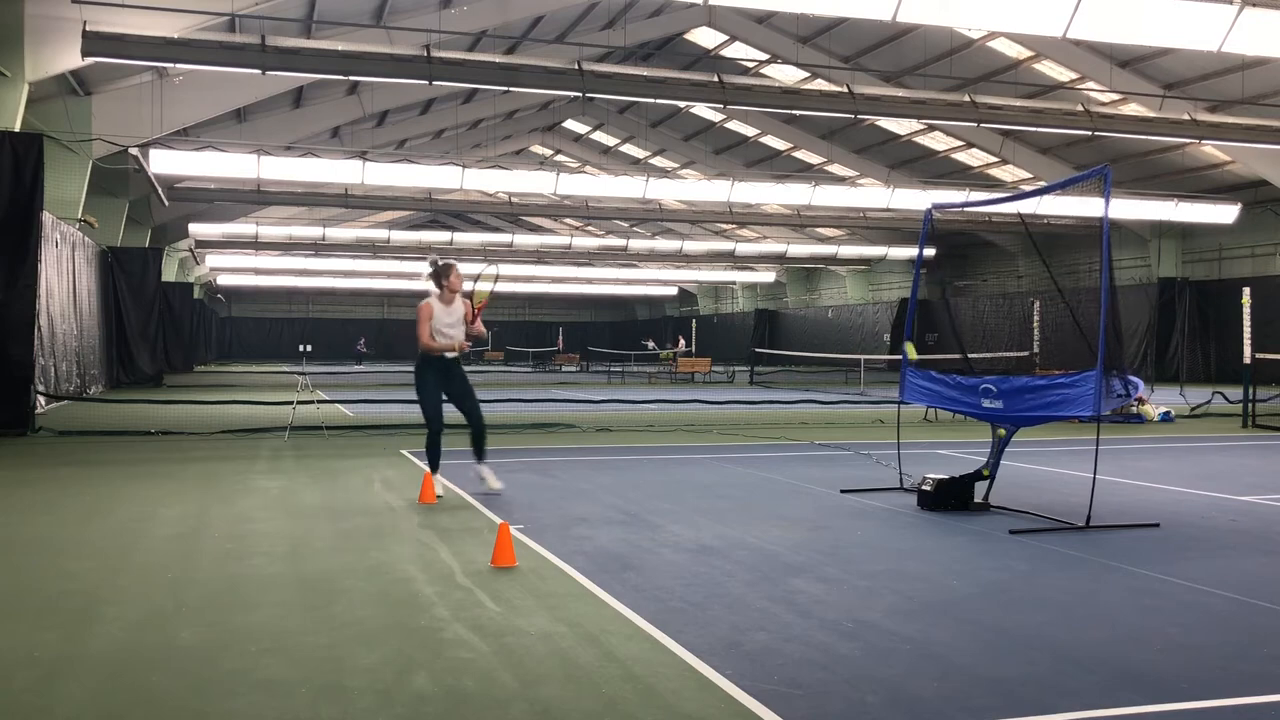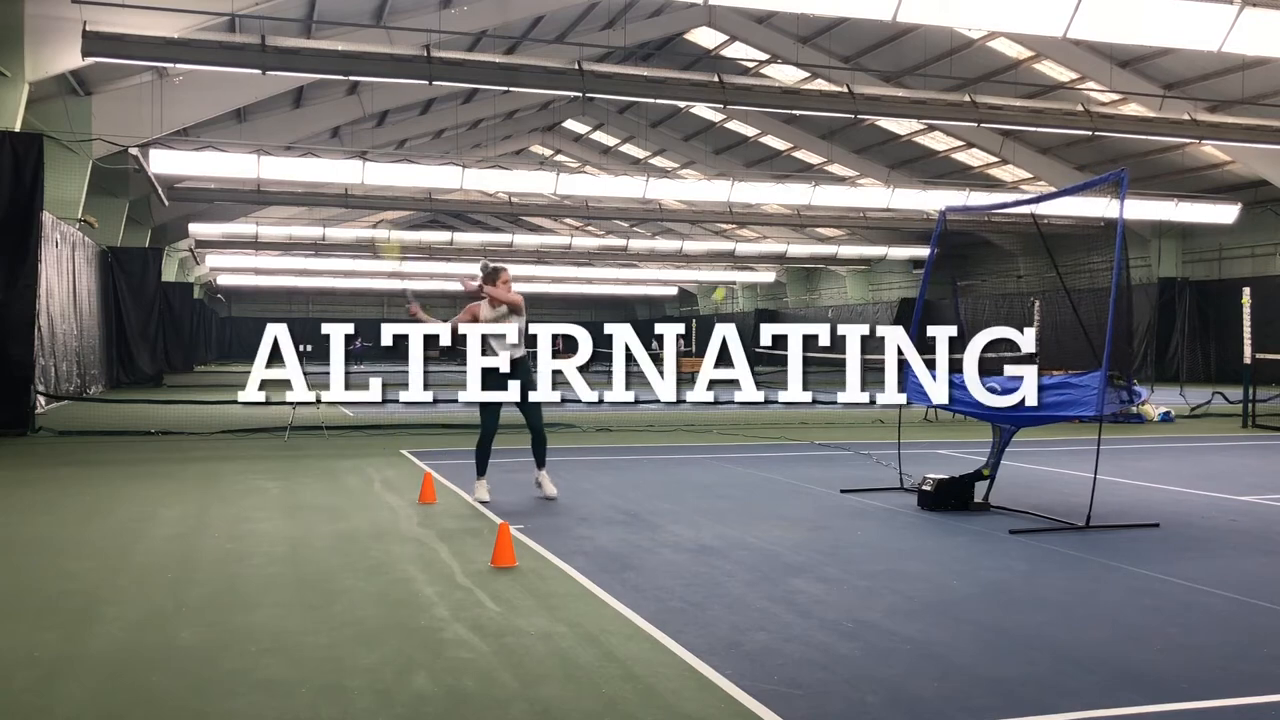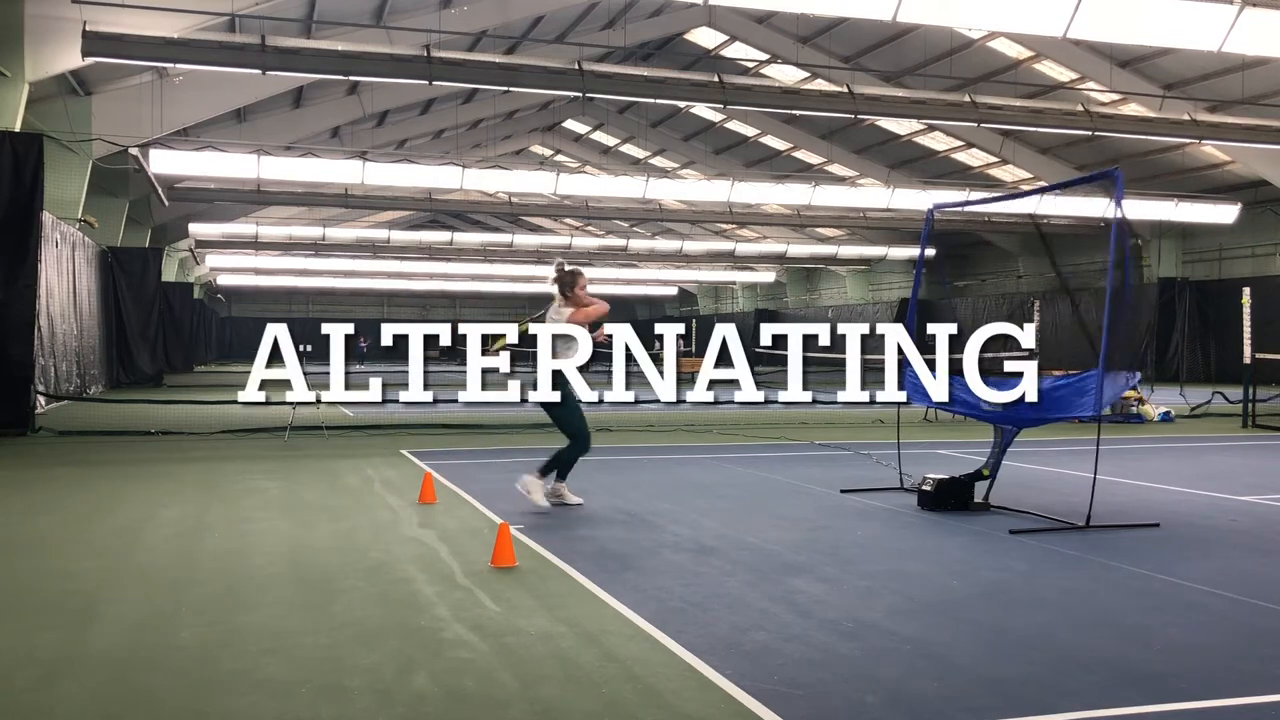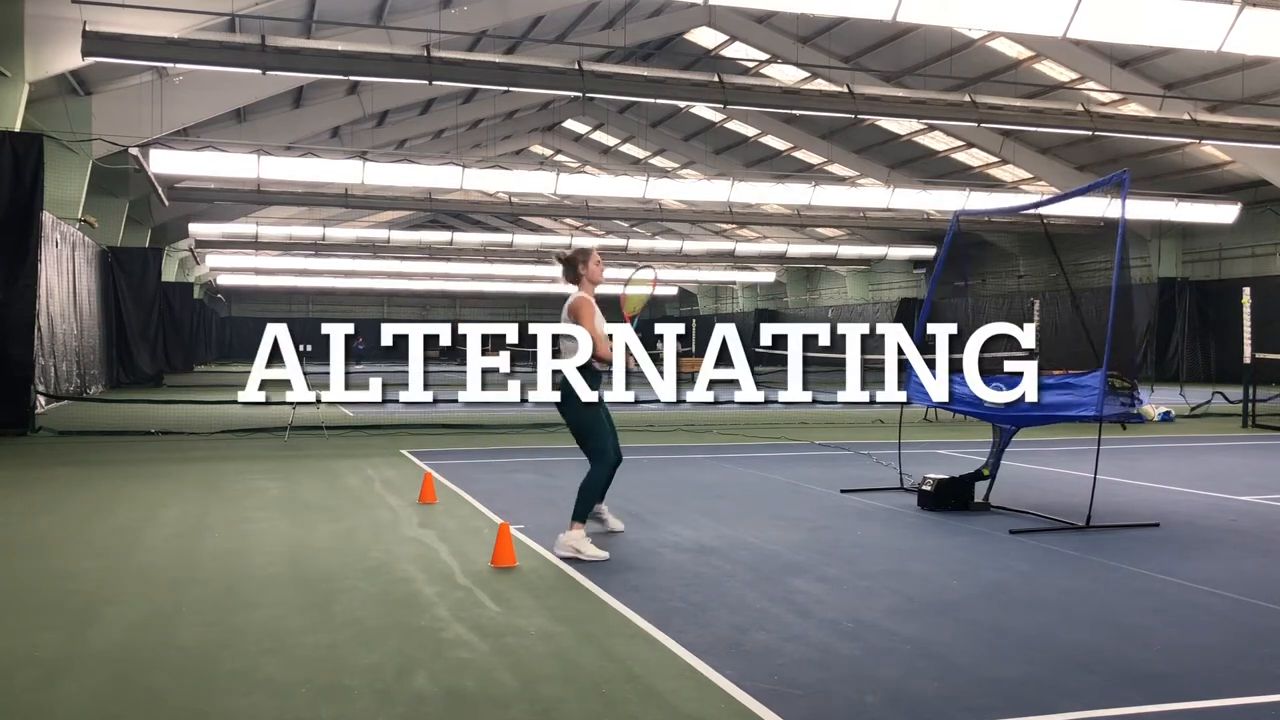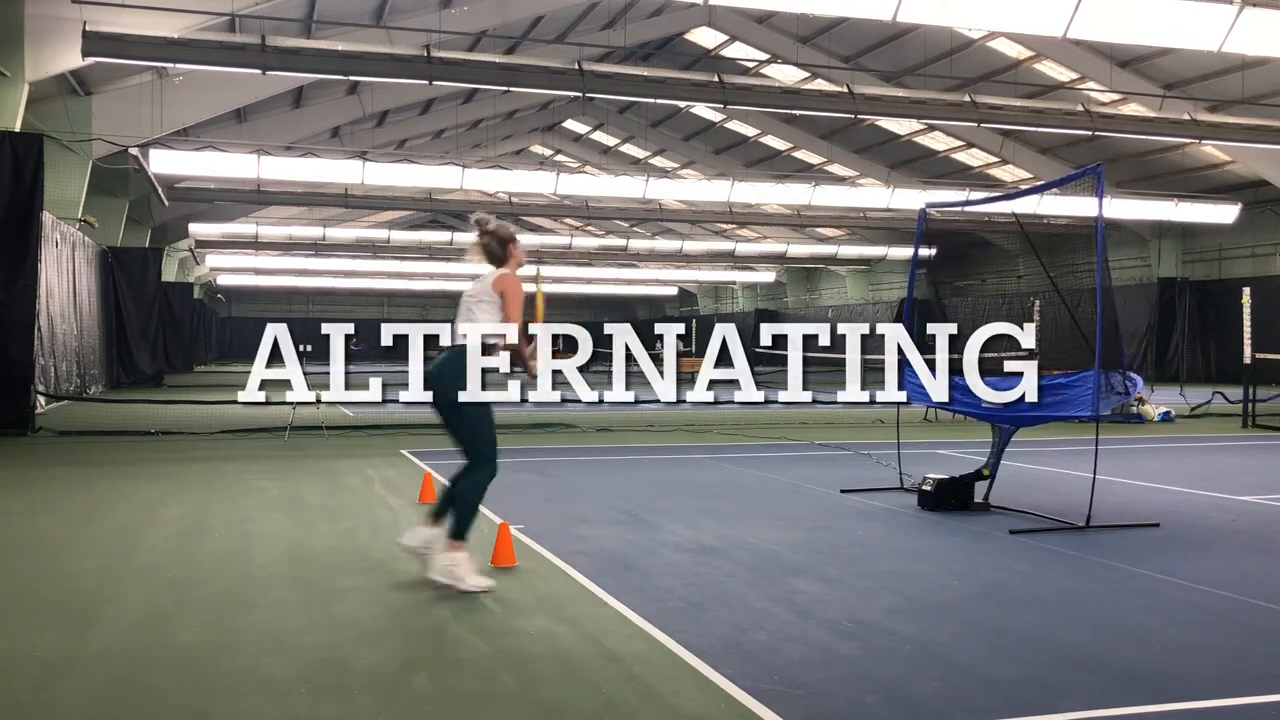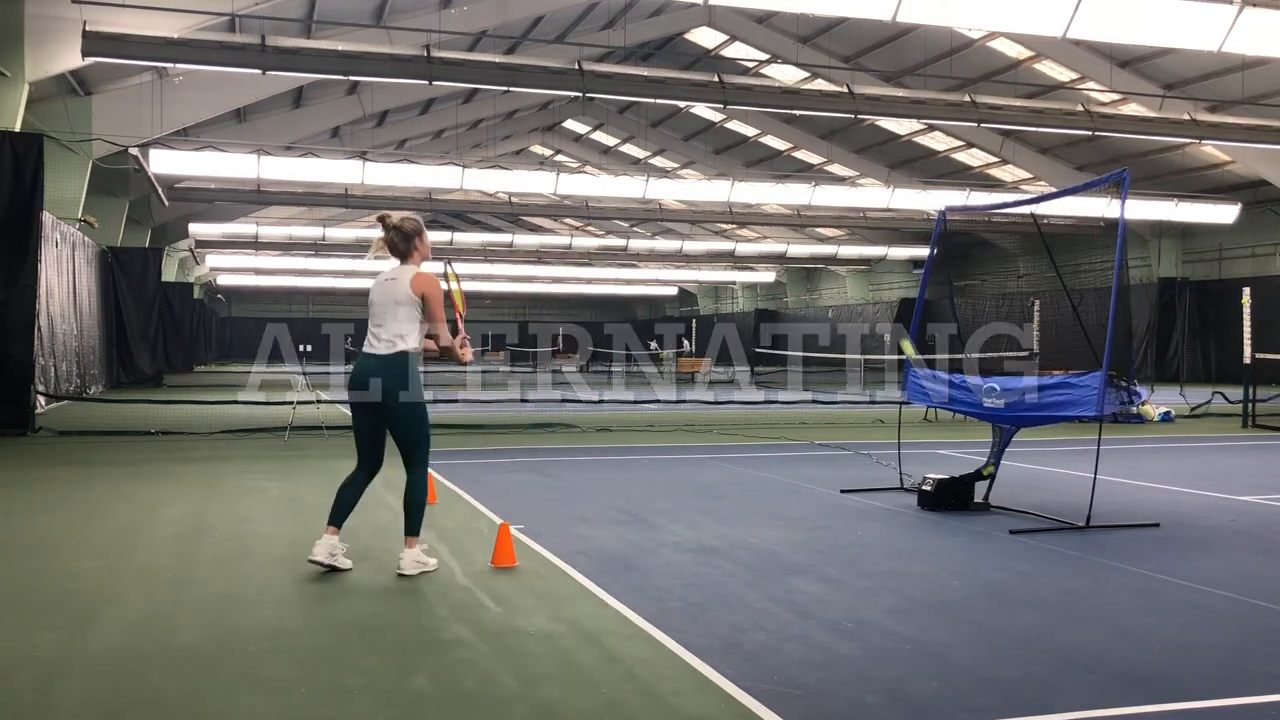
dt=0.7s
person 1, frame 1
left shoulder: (463, 305)
right shoulder: (427, 306)
left elbow: (481, 332)
right elbow: (424, 343)
left wrist: (477, 329)
right wrist: (453, 345)
left hip: (453, 368)
right hip: (429, 369)
left knee: (477, 421)
right knee: (435, 427)
left ankle: (482, 468)
right ankle: (435, 477)
person 1, frame 2
left shoulder: (516, 301)
right shoulder: (476, 309)
left elbow: (507, 299)
left wrist: (478, 287)
right wrist: (421, 316)
left hip: (520, 368)
right hip: (494, 372)
left knee: (536, 426)
right knee: (488, 431)
left ankle: (541, 475)
right ankle: (481, 482)
person 1, frame 3
left shoulder: (558, 308)
right shoulder: (573, 316)
right elbow: (604, 307)
left wrist: (591, 336)
right wrist: (586, 300)
left hip: (556, 380)
right hip: (554, 384)
left knee: (581, 438)
right knee: (581, 442)
left ankle: (557, 487)
right ankle: (535, 480)
person 1, frame 4
left shoulder: (586, 303)
right shoulder: (582, 302)
right elbow: (597, 351)
right wrist: (623, 360)
left hip: (585, 390)
right hip: (576, 390)
left knee: (613, 455)
right knee: (603, 459)
left ankle: (597, 508)
right ankle: (573, 537)
person 1, frame 5
left shoulder: (480, 284)
right shoulder: (509, 280)
right elbow: (513, 337)
left wrist: (519, 354)
right wrist: (528, 362)
left hip: (445, 372)
right hip: (461, 374)
left knee: (479, 460)
right knee: (485, 465)
left ankle: (427, 531)
right ankle: (452, 557)
person 1, frame 6
left shoulder: (379, 283)
right shoulder: (425, 281)
right elbow: (443, 341)
left wrist: (449, 347)
right wrist: (460, 354)
left hip: (363, 373)
right hip: (397, 376)
left knee: (366, 466)
right knee: (417, 466)
left ankle: (328, 542)
right ankle: (412, 552)
